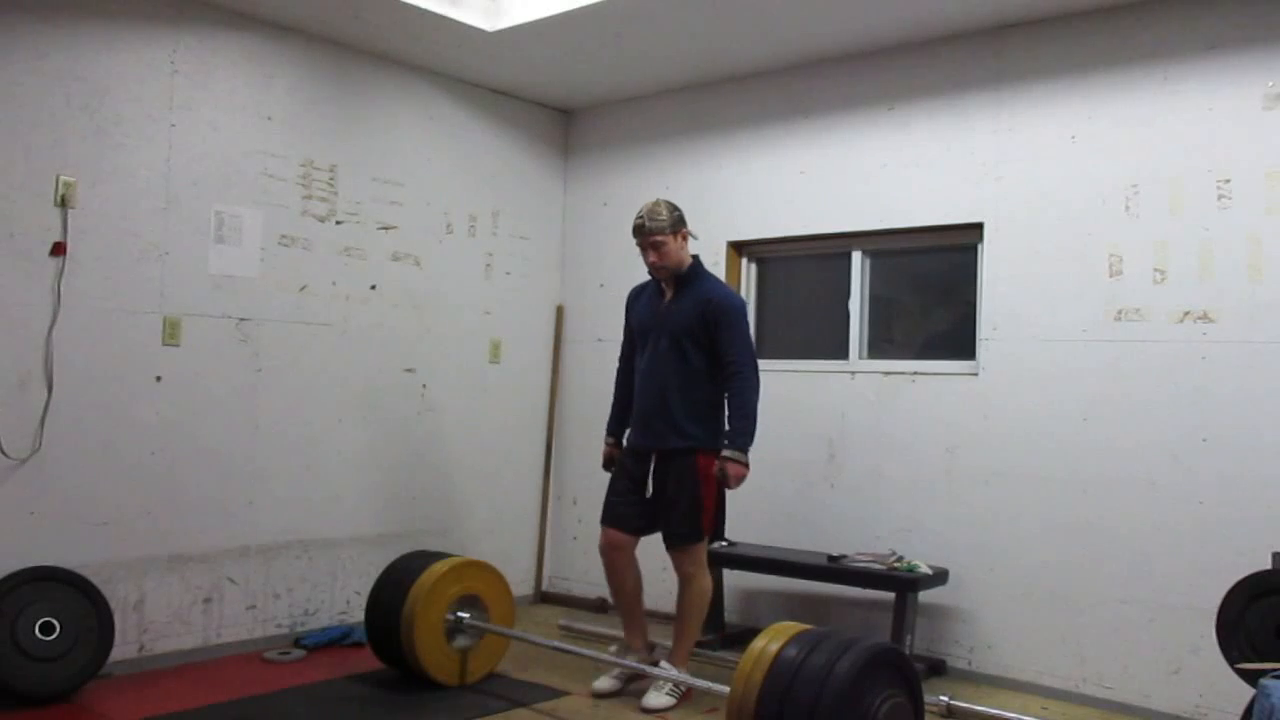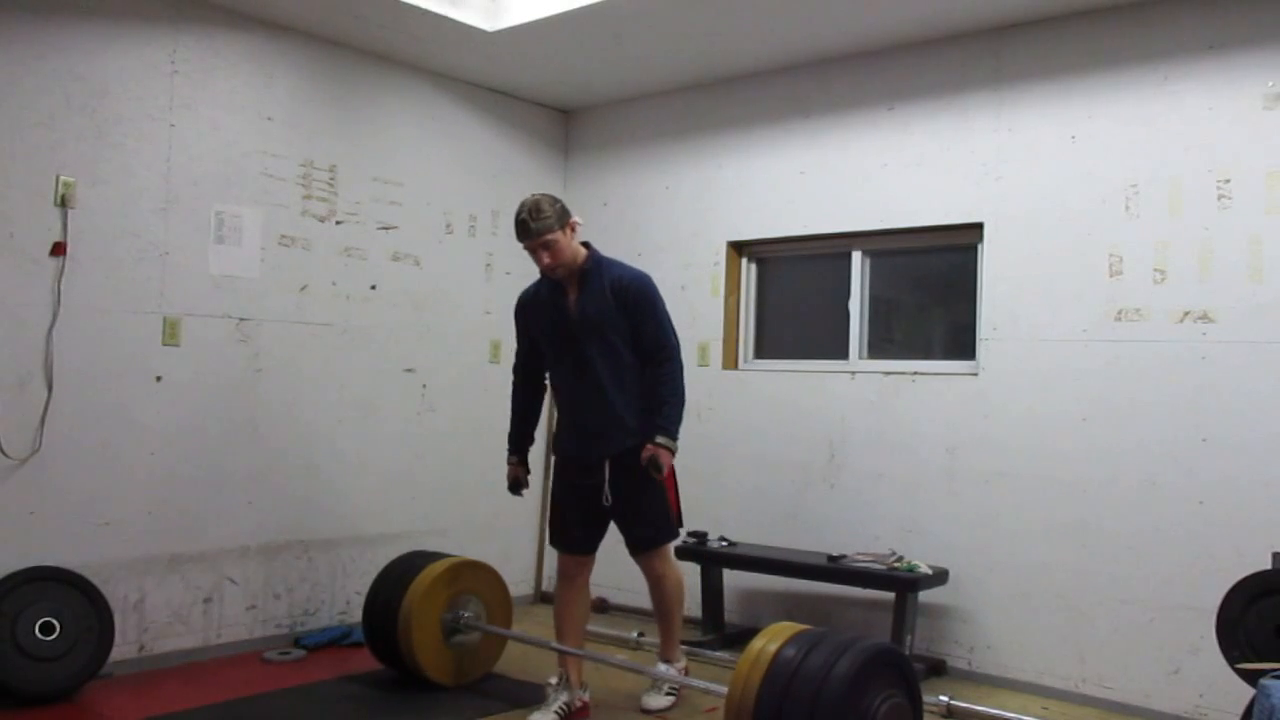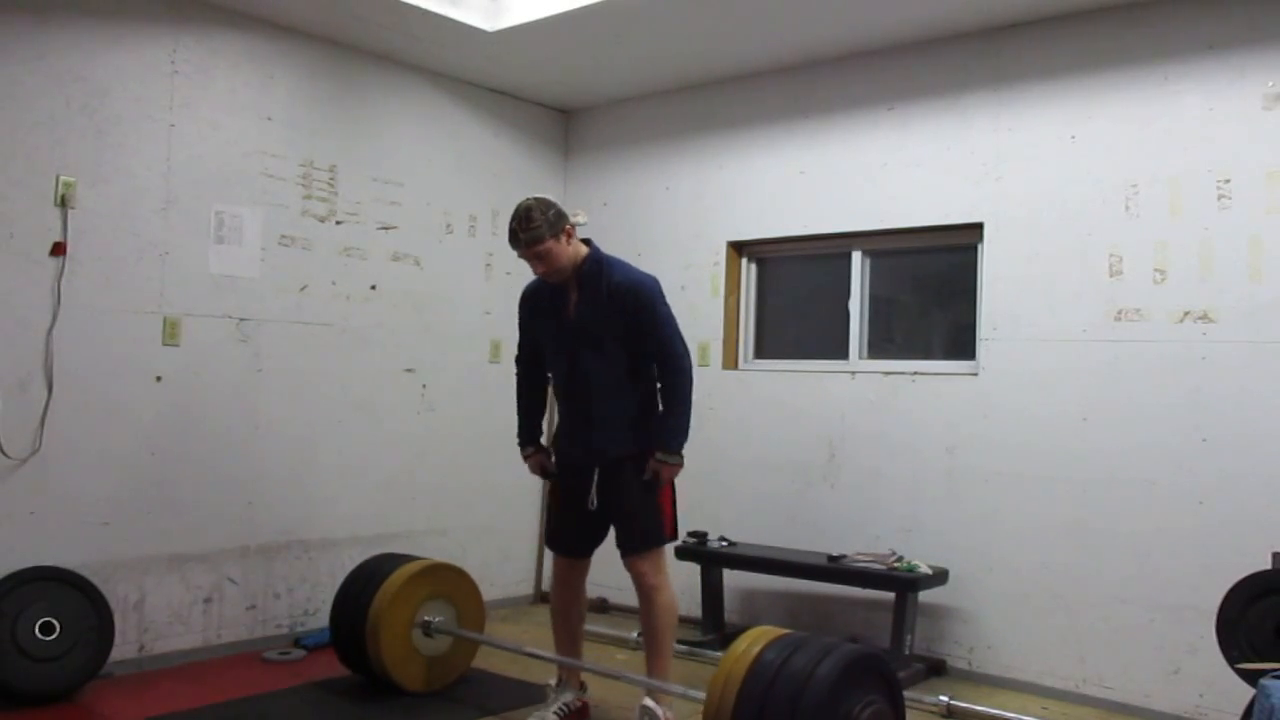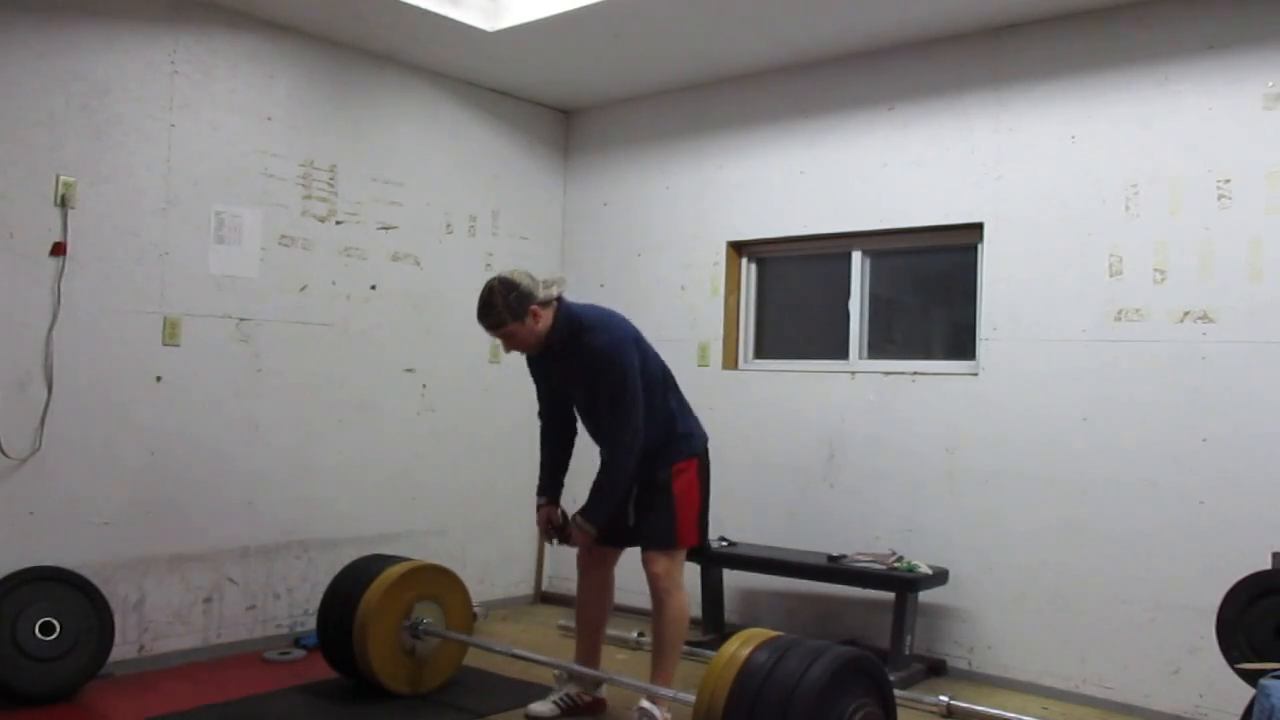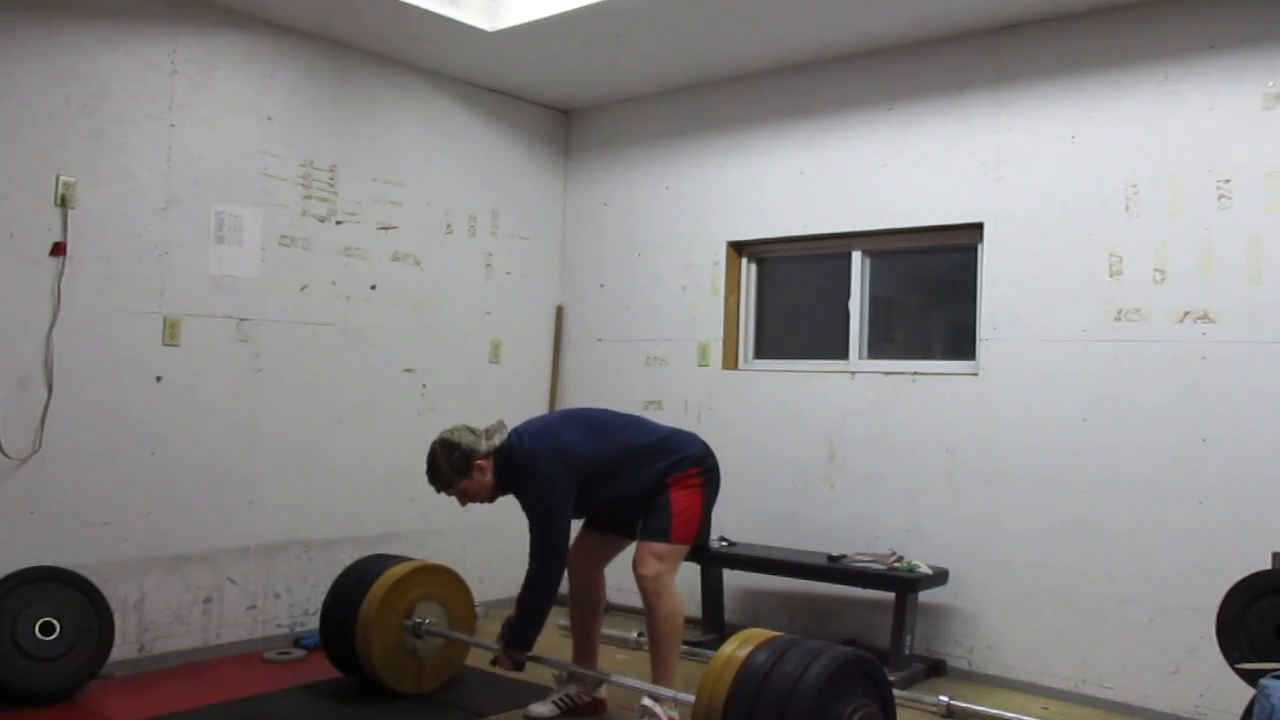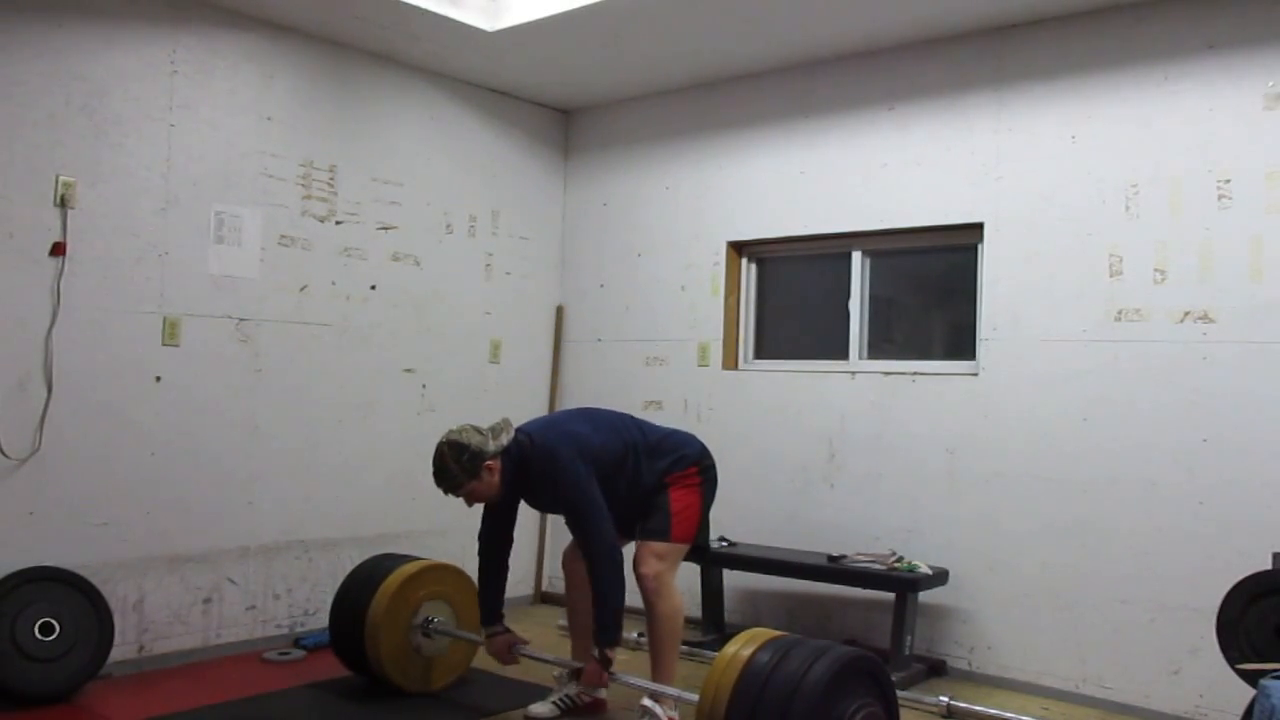
dt=0.7s
person 1, frame 1
left shoulder: (718, 300)
right shoulder: (639, 298)
left elbow: (742, 378)
left wrist: (737, 448)
right wrist: (614, 433)
left hip: (693, 451)
right hip: (641, 447)
left knee: (689, 559)
right knee: (614, 543)
left ankle: (676, 668)
right ankle: (636, 650)
person 1, frame 2
left shoulder: (629, 285)
right shoulder: (532, 302)
left elbow: (666, 362)
right elbow: (528, 380)
left wrist: (665, 436)
right wrist: (517, 450)
left hip: (636, 449)
right hip: (575, 454)
left knee: (655, 558)
right knee: (571, 566)
left ankle: (671, 664)
person 1, frame 3
left shoulder: (632, 287)
right shoulder: (535, 299)
left elbow: (676, 368)
right elbow: (531, 371)
left wrist: (670, 447)
right wrist: (529, 438)
left hip: (634, 455)
right hip: (573, 455)
left knee: (647, 570)
right knee: (566, 568)
person 1, frame 4
left shoulder: (604, 338)
right shoulder: (545, 351)
left elbow: (626, 435)
right elbow: (557, 424)
left wrist: (591, 516)
right wrist: (548, 498)
left hip: (674, 454)
right hip: (627, 457)
left knee: (661, 568)
right knee: (593, 558)
person 1, frame 5
left shoulder: (541, 465)
right shoulder: (516, 457)
left elbow: (549, 560)
right elbow: (547, 551)
left wrist: (517, 644)
right wrist: (519, 618)
left hip: (682, 470)
right hip: (637, 480)
left knee: (650, 571)
right knee: (580, 561)
right ankle: (585, 687)
person 1, frame 6
left shoulder: (557, 462)
right shoulder: (508, 461)
left elbow: (604, 552)
right elbow: (493, 544)
left wrist: (604, 648)
right wrist: (492, 626)
left hip: (680, 471)
right hip: (632, 482)
left knee: (651, 572)
right knee: (575, 562)
right ankle: (584, 688)
